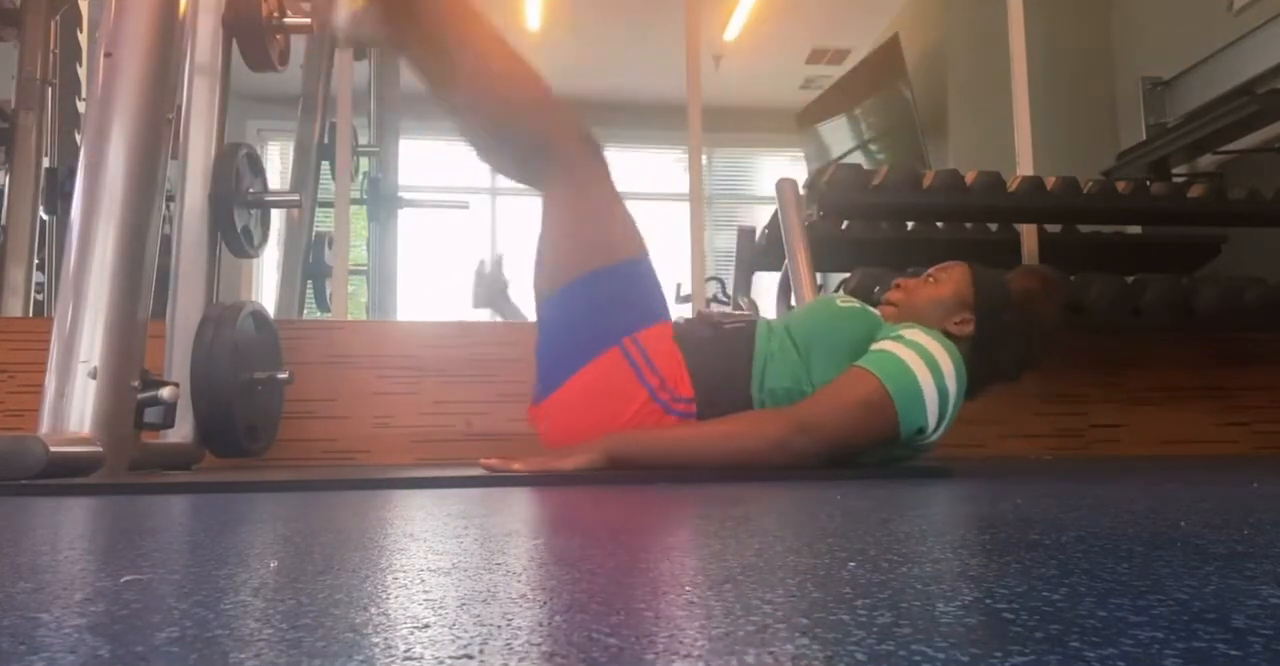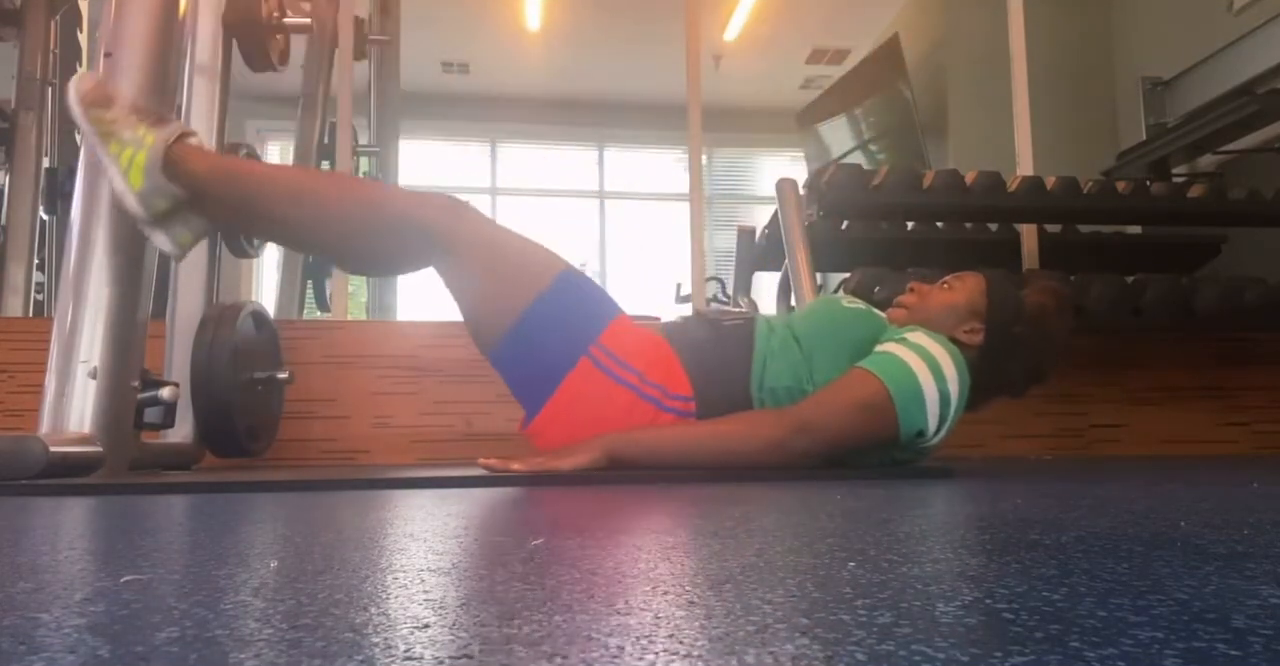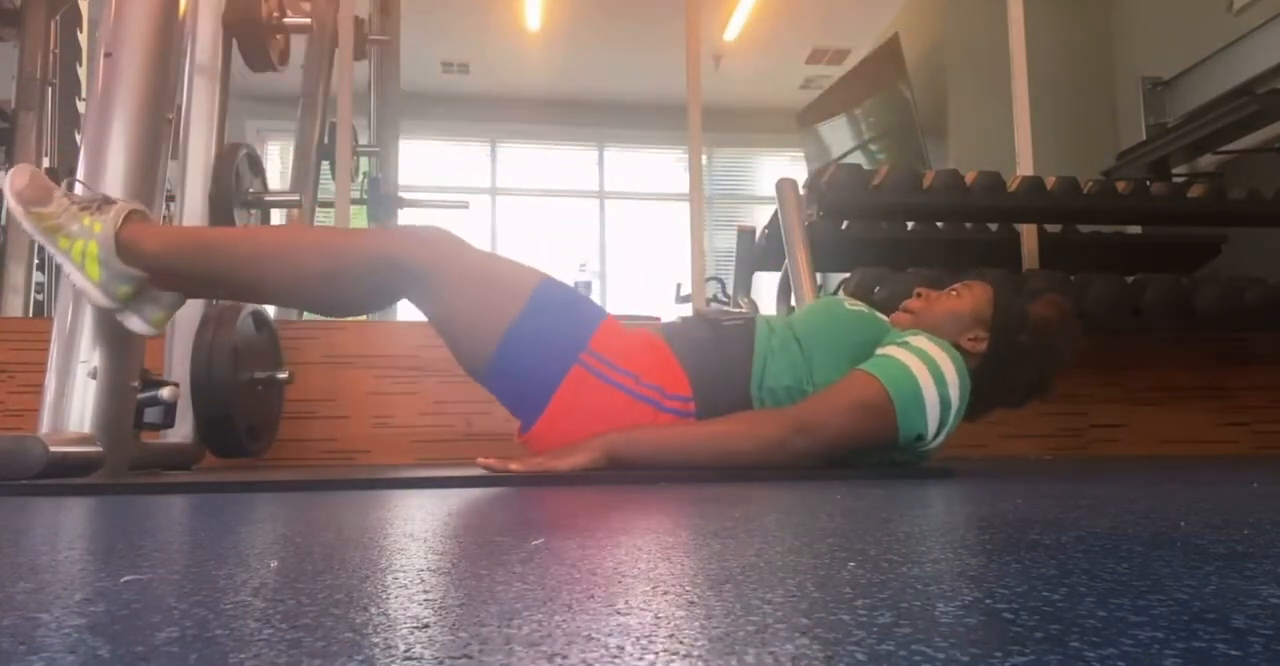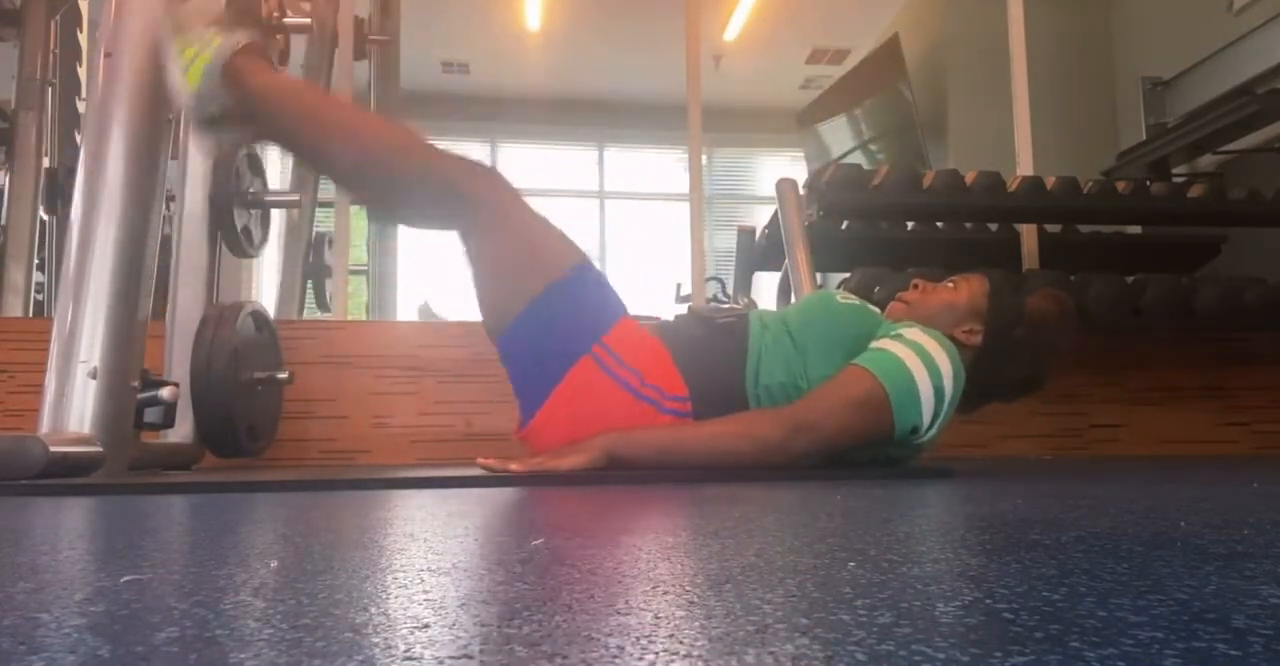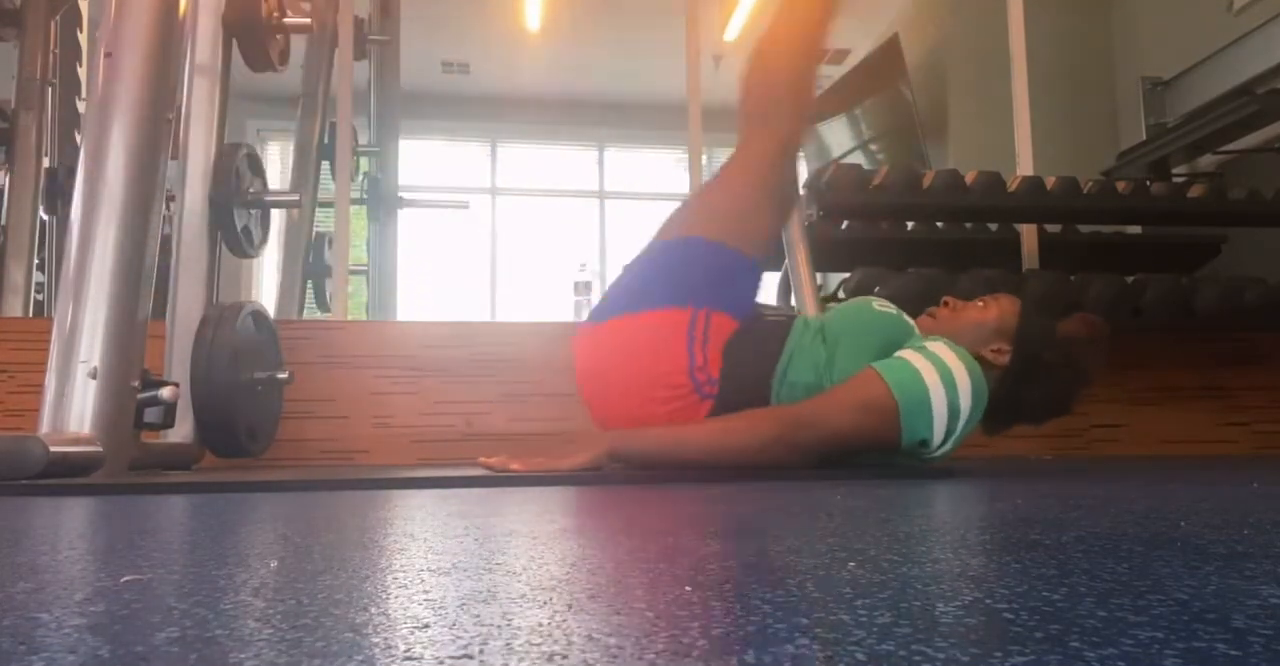
dt=0.5s
person 1, frame 1
left shoulder: (926, 362)
right shoulder: (895, 345)
left elbow: (800, 434)
left wrist: (607, 449)
left hip: (639, 401)
right hip: (665, 387)
left knee: (568, 156)
person 1, frame 2
left shoulder: (927, 367)
right shoulder: (898, 347)
left elbow: (797, 434)
left wrist: (610, 444)
left hip: (643, 402)
right hip: (654, 375)
left knee: (442, 221)
right knee: (441, 228)
left ankle: (176, 163)
right ankle: (192, 181)
person 1, frame 3
left shoulder: (930, 371)
right shoulder: (897, 352)
left elbow: (799, 435)
left wrist: (603, 448)
left hip: (642, 399)
right hip: (652, 377)
left knee: (418, 250)
right knee: (426, 255)
left ankle: (128, 245)
right ankle: (144, 258)
person 1, frame 4
left shoulder: (924, 361)
right shoulder: (901, 344)
left elbow: (796, 434)
left wrist: (602, 449)
left hip: (641, 400)
right hip: (666, 369)
left knee: (477, 191)
right knee: (481, 205)
person 1, frame 5
left shoulder: (948, 376)
right shoulder: (937, 361)
left elbow: (803, 431)
left wrist: (610, 444)
left hip: (663, 364)
right hip: (673, 372)
left knee: (769, 143)
